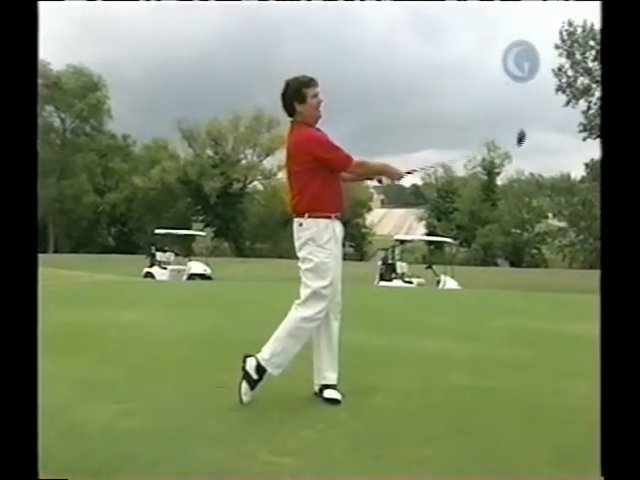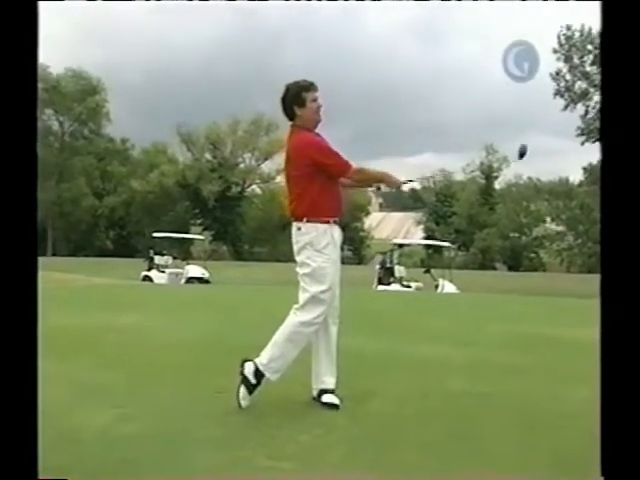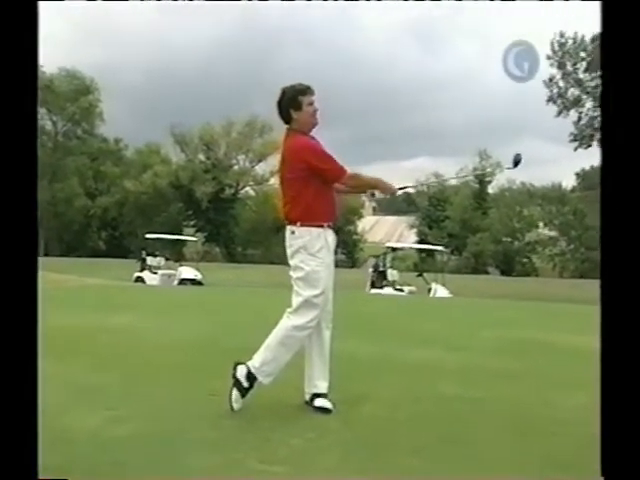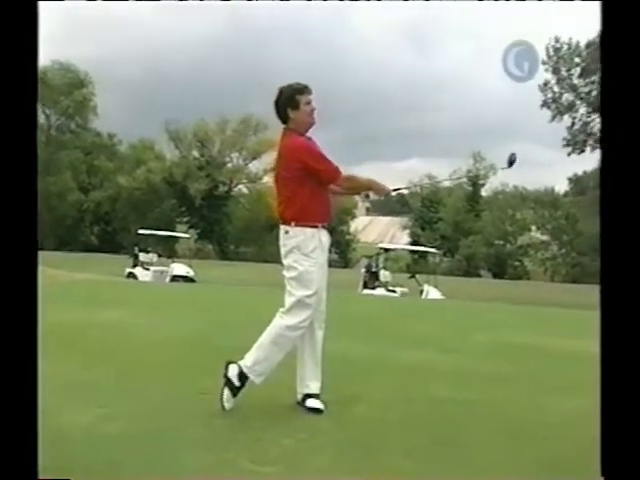
dt=0.1s
person 1, frame 1
left shoulder: (305, 137)
right shoulder: (310, 139)
left elbow: (338, 173)
right elbow: (354, 167)
left wrist: (375, 173)
right wrist: (385, 169)
left hip: (326, 227)
right hip: (317, 228)
left knee: (330, 307)
right knee: (313, 305)
left ankle: (325, 380)
right ankle: (261, 364)
person 1, frame 2
left shoulder: (305, 141)
right shoulder: (309, 143)
left elbow: (337, 179)
right elbow: (352, 173)
left wrist: (374, 181)
right wrist: (384, 177)
left hip: (324, 232)
right hip: (316, 233)
left knee: (328, 312)
right knee: (311, 310)
left ankle: (323, 385)
right ankle: (259, 369)
person 1, frame 3
left shoulder: (300, 144)
right shoulder: (304, 147)
left elbow: (332, 184)
right elbow: (347, 179)
left wrist: (369, 188)
right wrist: (379, 184)
left hip: (319, 236)
right hip: (309, 237)
left knee: (321, 316)
right knee: (304, 314)
left ankle: (316, 389)
right ankle: (251, 372)
person 1, frame 4
left shoulder: (297, 144)
right shoulder: (300, 147)
left elbow: (327, 185)
right elbow: (342, 181)
left wrist: (363, 189)
right wrist: (373, 186)
left hip: (313, 237)
right hip: (303, 237)
left knee: (314, 316)
right knee: (297, 314)
left ankle: (308, 389)
right ankle: (243, 371)
